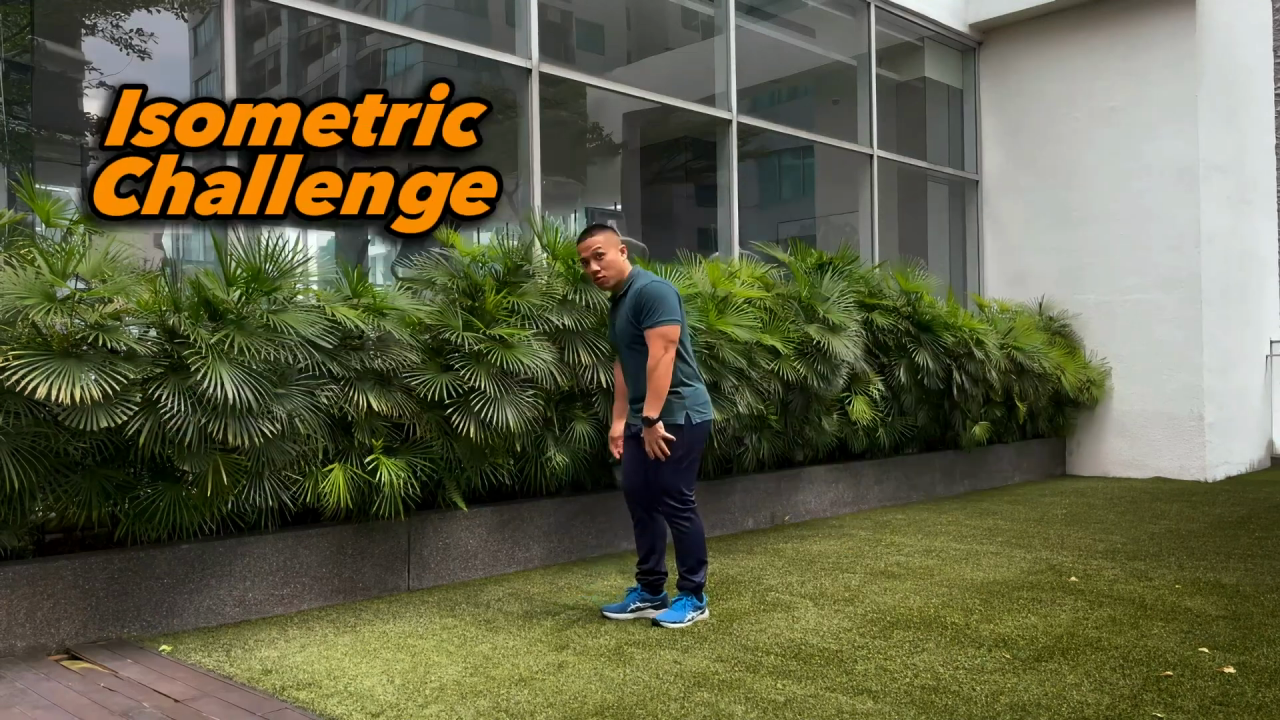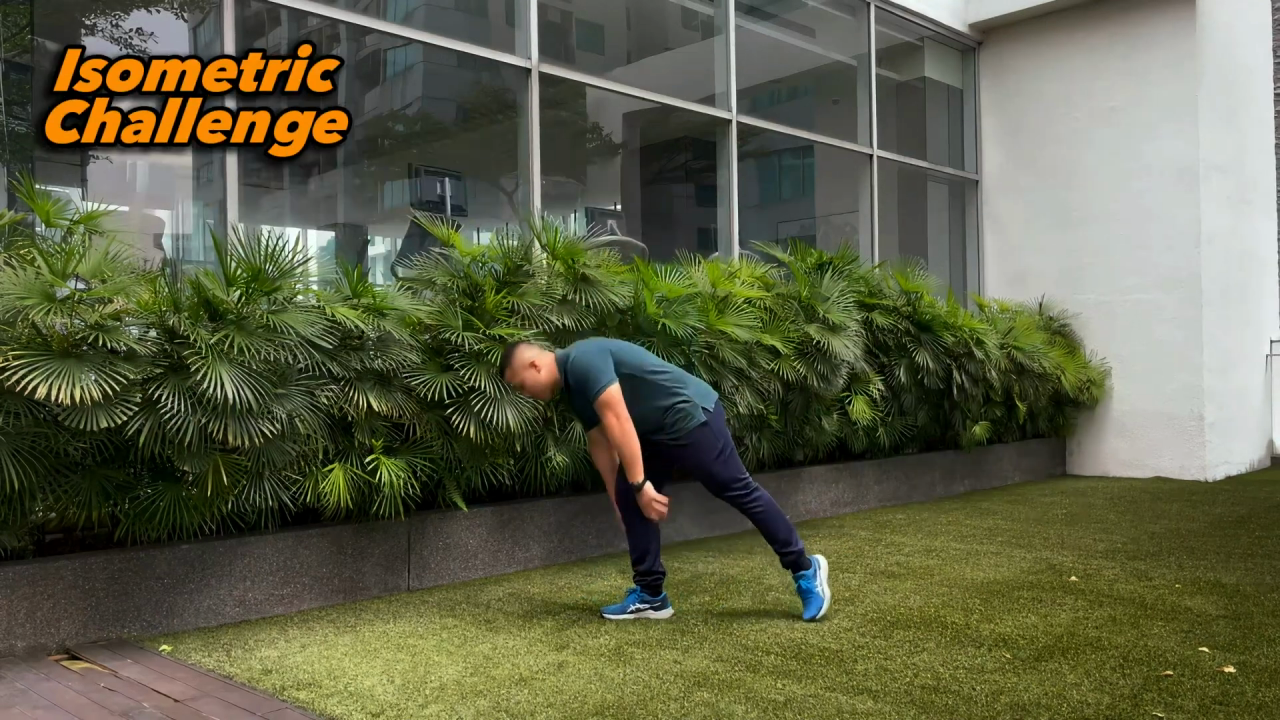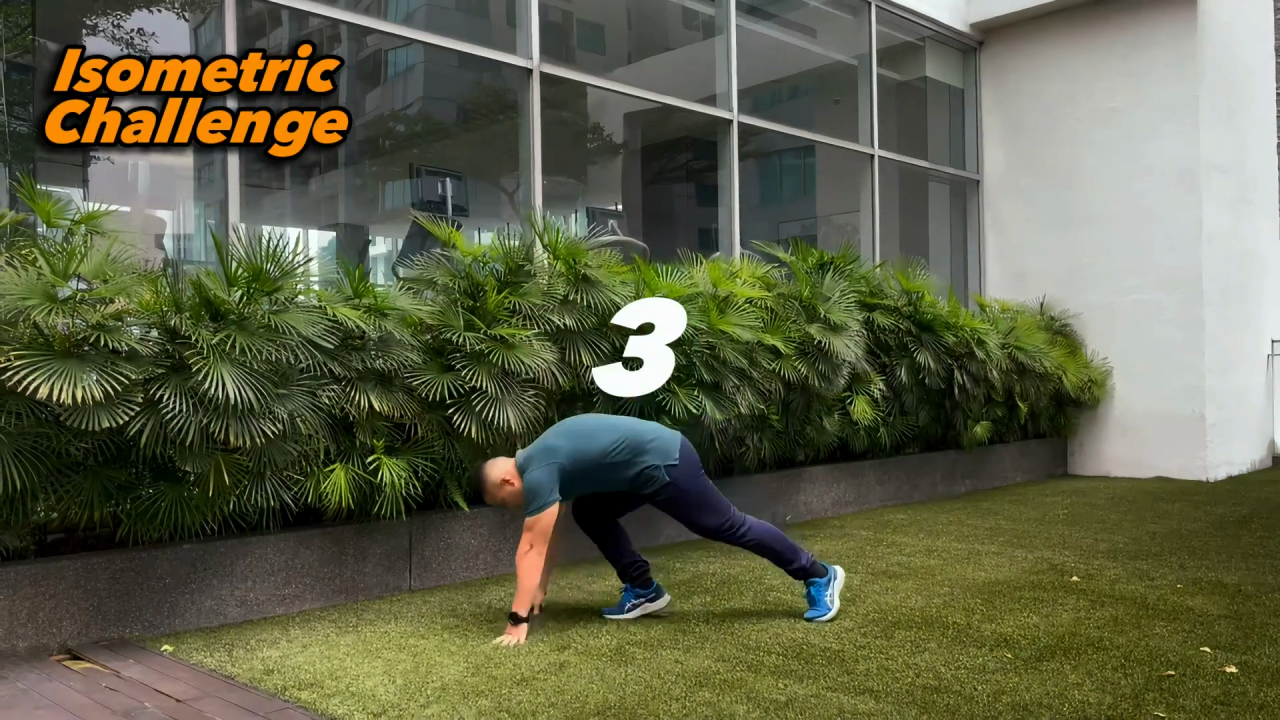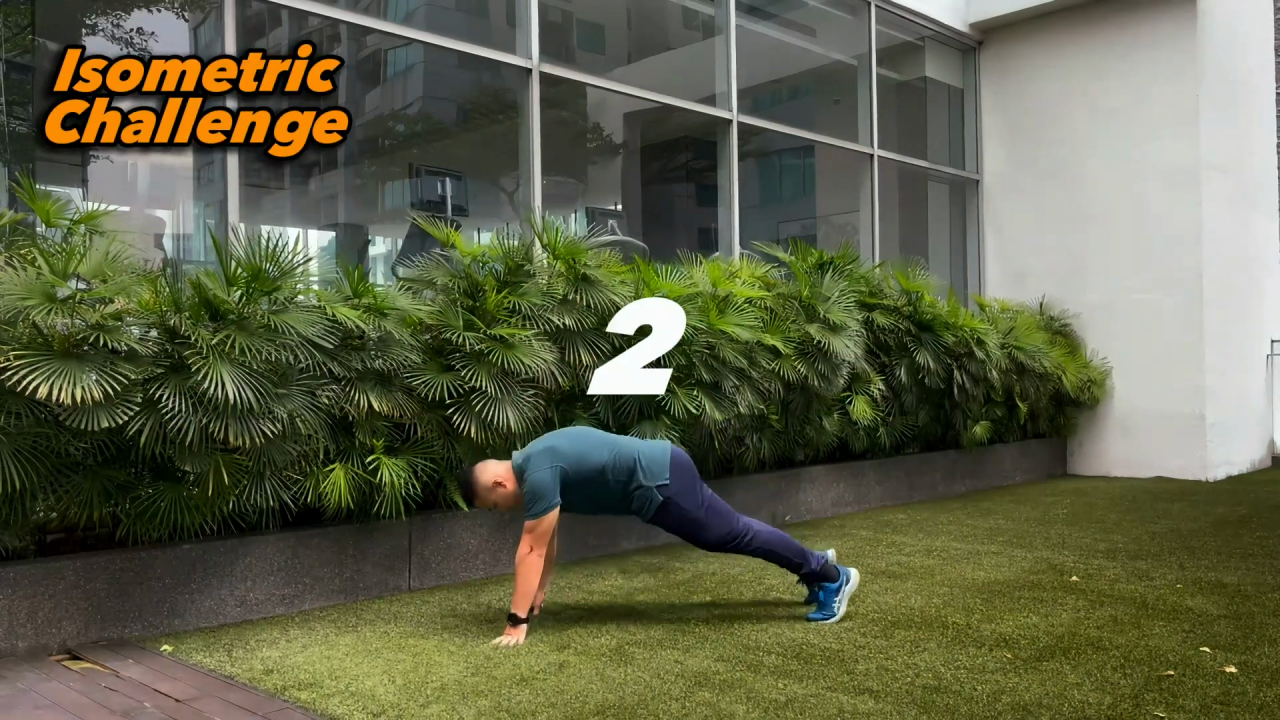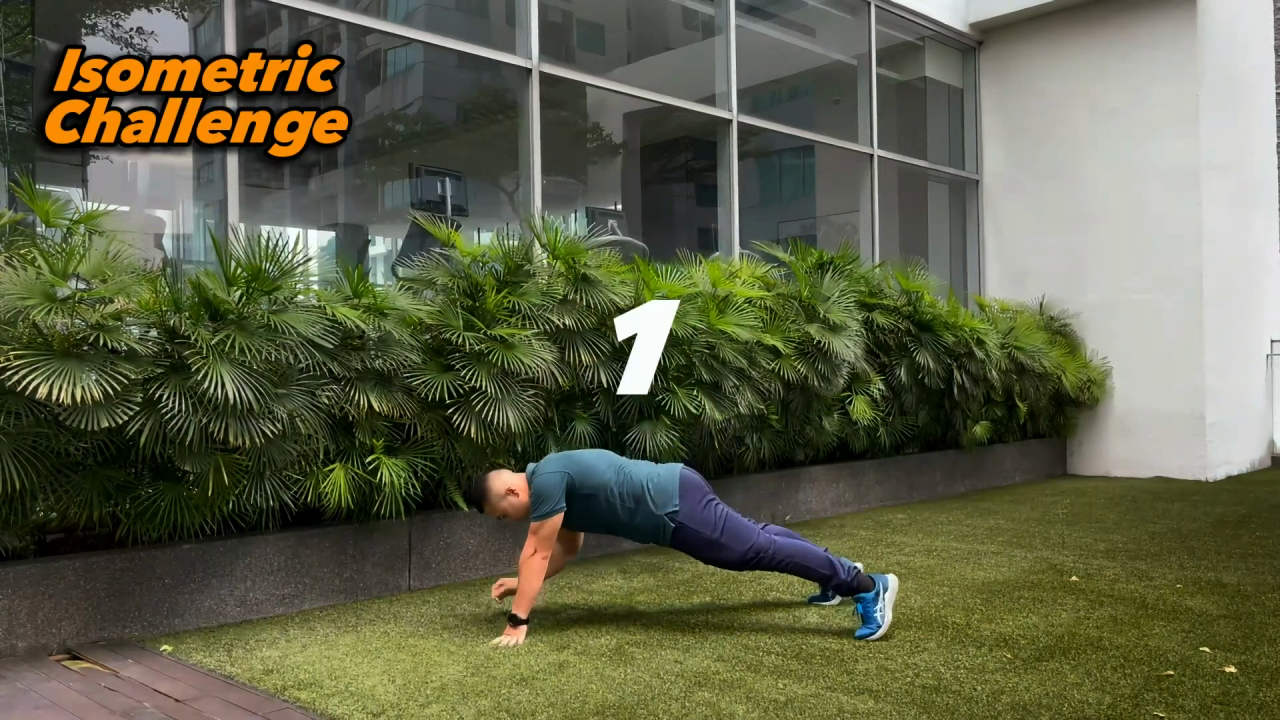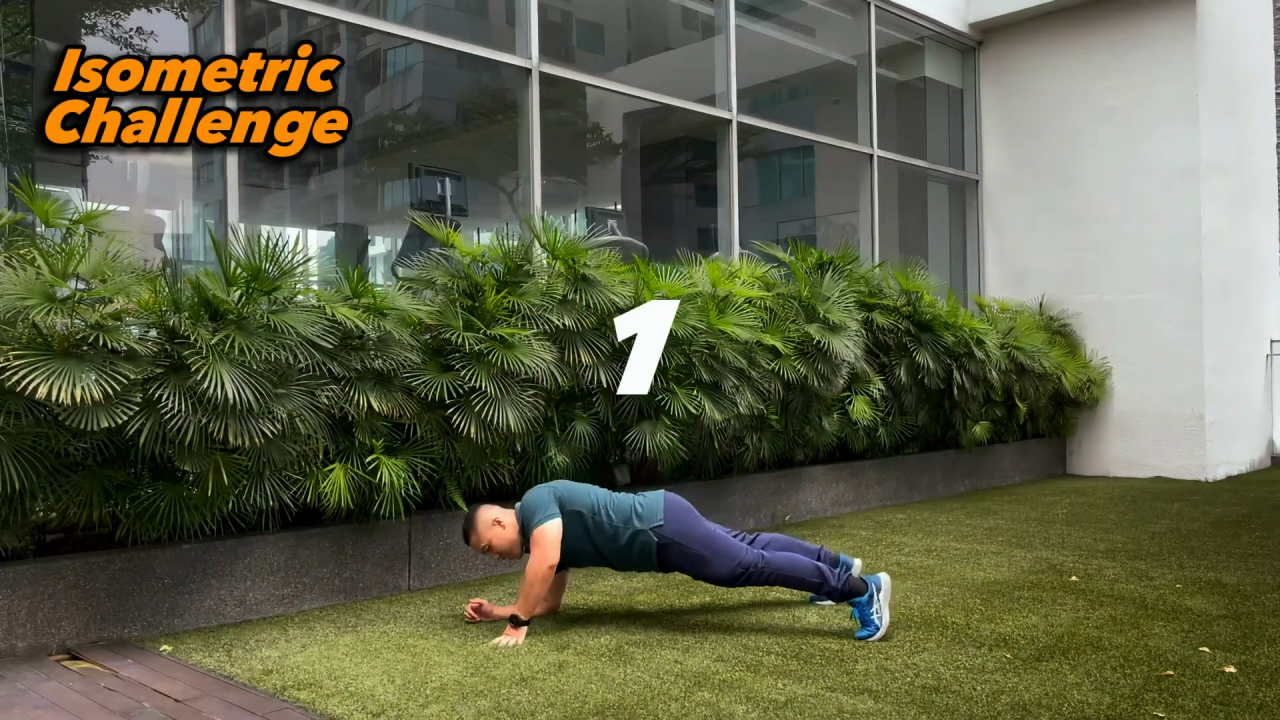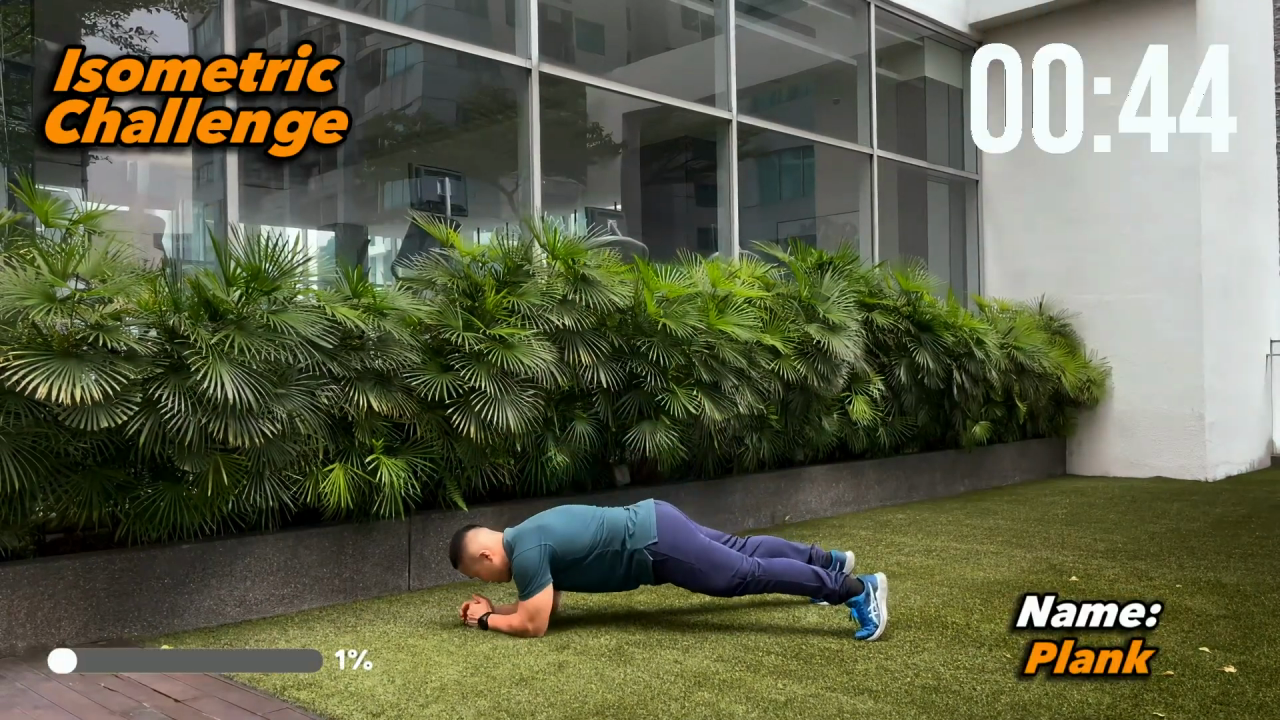
dt=0.7s
person 1, frame 1
left shoulder: (653, 291)
right shoulder: (616, 303)
left elbow: (661, 357)
left wrist: (653, 420)
right wrist: (619, 421)
left hip: (678, 417)
right hip: (644, 419)
left knee: (675, 504)
right knee: (639, 500)
left ankle: (693, 597)
right ankle: (650, 593)
person 1, frame 2
left shoulder: (583, 362)
right shoulder: (570, 385)
left elbow: (618, 423)
right elbow: (599, 443)
left wrist: (640, 486)
right wrist: (619, 496)
left hip: (691, 412)
left knee: (738, 489)
right knee: (630, 501)
left ankle: (806, 569)
right ankle: (650, 595)
person 1, frame 3
left shoulder: (538, 472)
right shoulder: (539, 461)
left elbow: (531, 548)
right elbow: (540, 543)
left wrist: (518, 620)
right wrist: (537, 592)
left hip: (663, 462)
right hip: (647, 458)
left knee: (727, 526)
right knee: (590, 513)
left ankle: (819, 576)
right ankle: (643, 591)
person 1, frame 4
left shoulder: (538, 476)
right shoulder: (534, 462)
left elbow: (532, 549)
right elbow: (547, 539)
left wrist: (518, 620)
right wrist: (539, 592)
left hip: (657, 480)
right hip: (657, 468)
left knee: (733, 533)
right knee: (726, 528)
left ankle: (830, 575)
right ankle: (812, 564)
person 1, frame 5
left shoulder: (546, 481)
right shoulder: (555, 479)
left elbow: (536, 552)
right elbow: (567, 546)
left wrist: (518, 621)
right wrist: (523, 583)
left hip: (674, 509)
right hip: (674, 488)
left knee: (758, 550)
right knee: (754, 535)
left ankle: (867, 587)
right ankle: (837, 569)
person 1, frame 6
left shoulder: (536, 504)
right shoulder: (541, 535)
left elbow: (547, 562)
right elbow: (550, 600)
left wrist: (517, 622)
right wrist: (498, 612)
left hip: (662, 528)
right hip: (660, 529)
left knee: (748, 566)
right knee: (748, 545)
left ankle: (860, 589)
right ankle: (836, 563)
person 1, frame 7
left shoulder: (526, 553)
right shoulder: (526, 537)
left elbow: (534, 624)
right elbow: (546, 601)
left wrist: (488, 620)
right wrist: (495, 607)
left hip: (653, 545)
right hip: (650, 521)
left knee: (744, 575)
right knee: (739, 550)
left ankle: (856, 589)
right ankle: (827, 561)
